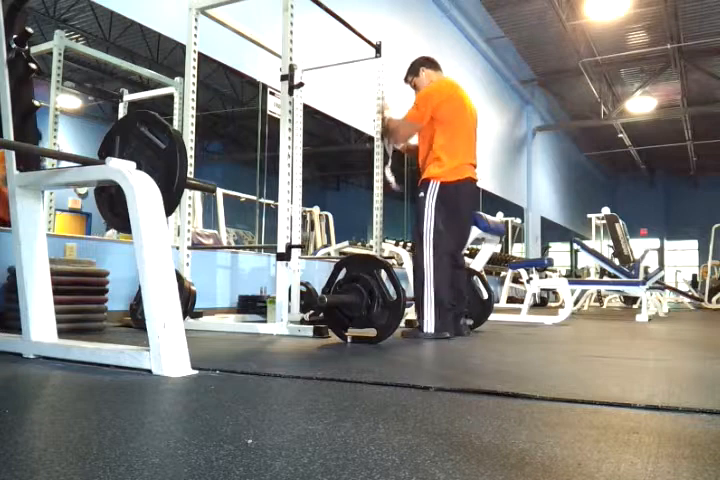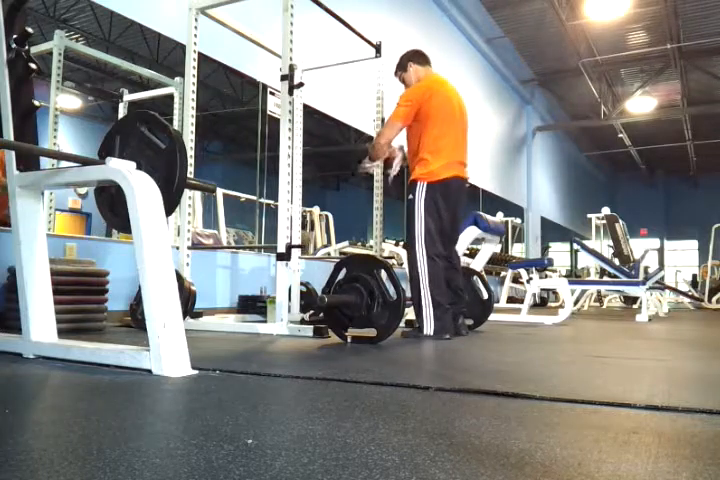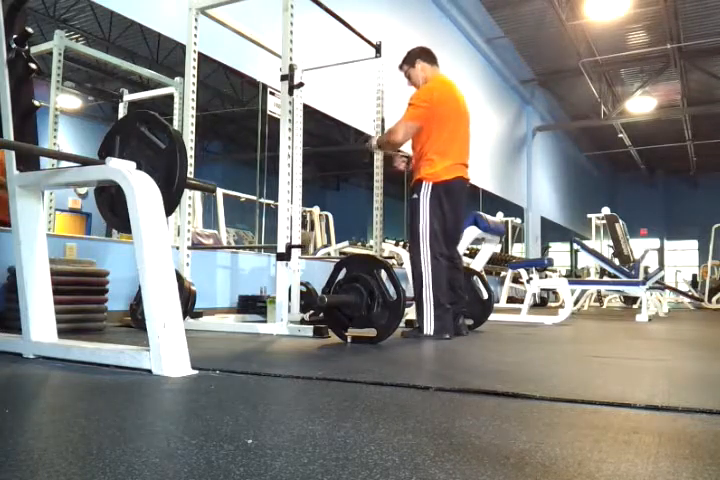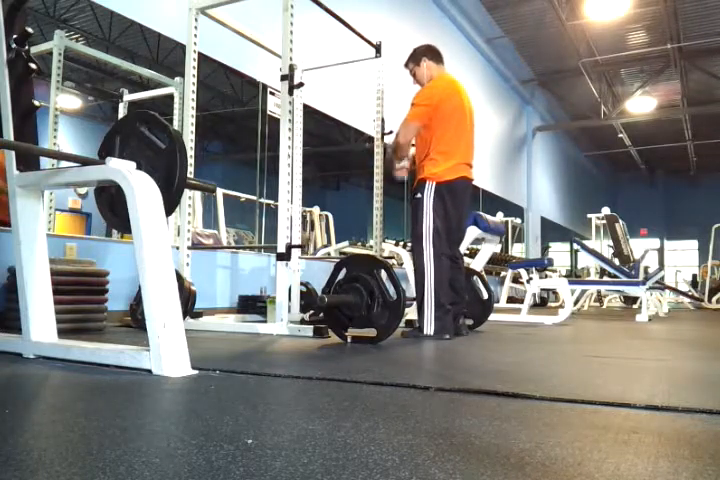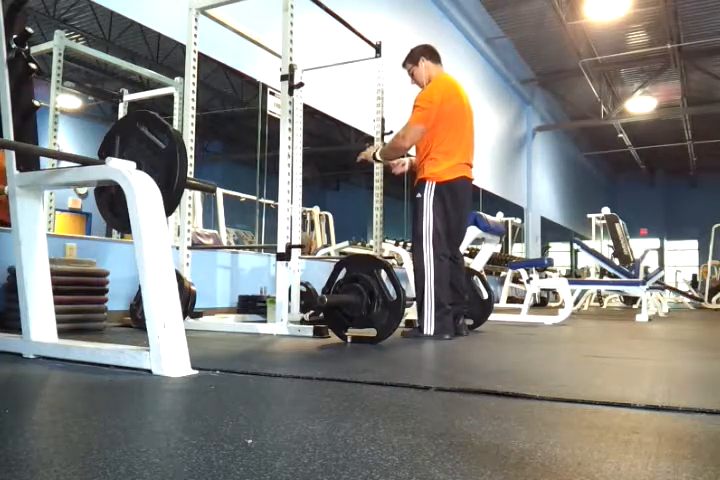
dt=0.7s
person 1, frame 1
left shoulder: (433, 92)
right shoulder: (461, 96)
left elbow: (400, 134)
left wrist: (387, 122)
right wrist: (406, 144)
left hip: (443, 181)
right hip: (464, 180)
left knee: (430, 251)
right knee: (451, 251)
left ankle: (433, 323)
right ankle: (455, 319)
person 1, frame 2
left shoulder: (419, 92)
right shoulder: (452, 93)
left elbow: (385, 138)
left wrist: (373, 159)
right wrist: (402, 154)
left hip: (431, 180)
right hip: (455, 178)
left knee: (425, 251)
right knee: (445, 250)
left ankle: (433, 324)
right ankle: (455, 319)
person 1, frame 3
left shoulder: (429, 92)
right shoulder: (454, 93)
left elbow: (398, 136)
left wrist: (377, 143)
right wrist: (412, 162)
left hip: (434, 181)
right hip: (455, 179)
left knee: (428, 251)
right knee: (447, 250)
left ankle: (434, 324)
right ankle: (454, 319)
person 1, frame 4
left shoulder: (433, 91)
right shoulder: (459, 92)
left elbow: (403, 138)
left wrist: (399, 161)
right wrist: (415, 158)
left hip: (438, 181)
right hip: (459, 179)
left knee: (430, 251)
right knee: (449, 250)
left ankle: (434, 324)
right ankle: (455, 319)
person 1, frame 5
left shoulder: (433, 92)
right shoulder: (457, 91)
left elbow: (406, 139)
left wrist: (378, 154)
right wrist: (411, 162)
left hip: (438, 182)
right hip: (459, 180)
left knee: (430, 252)
right knee: (448, 251)
left ankle: (434, 324)
right ankle: (454, 319)
